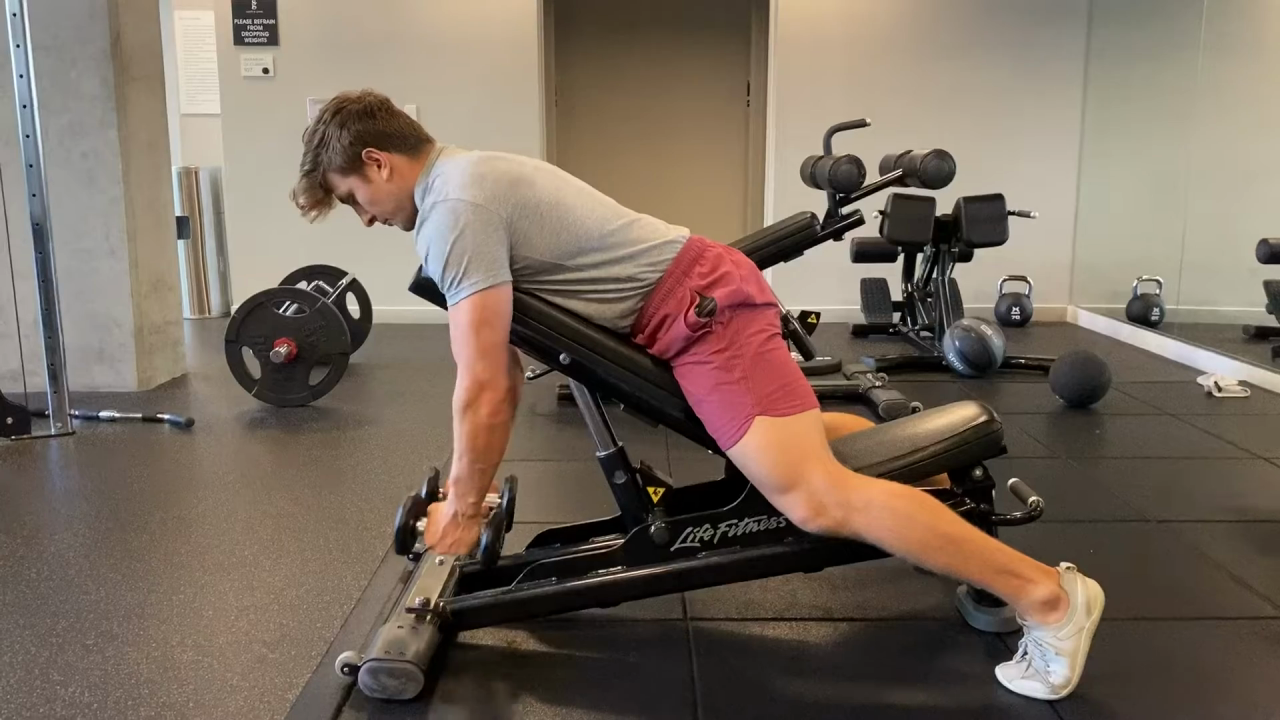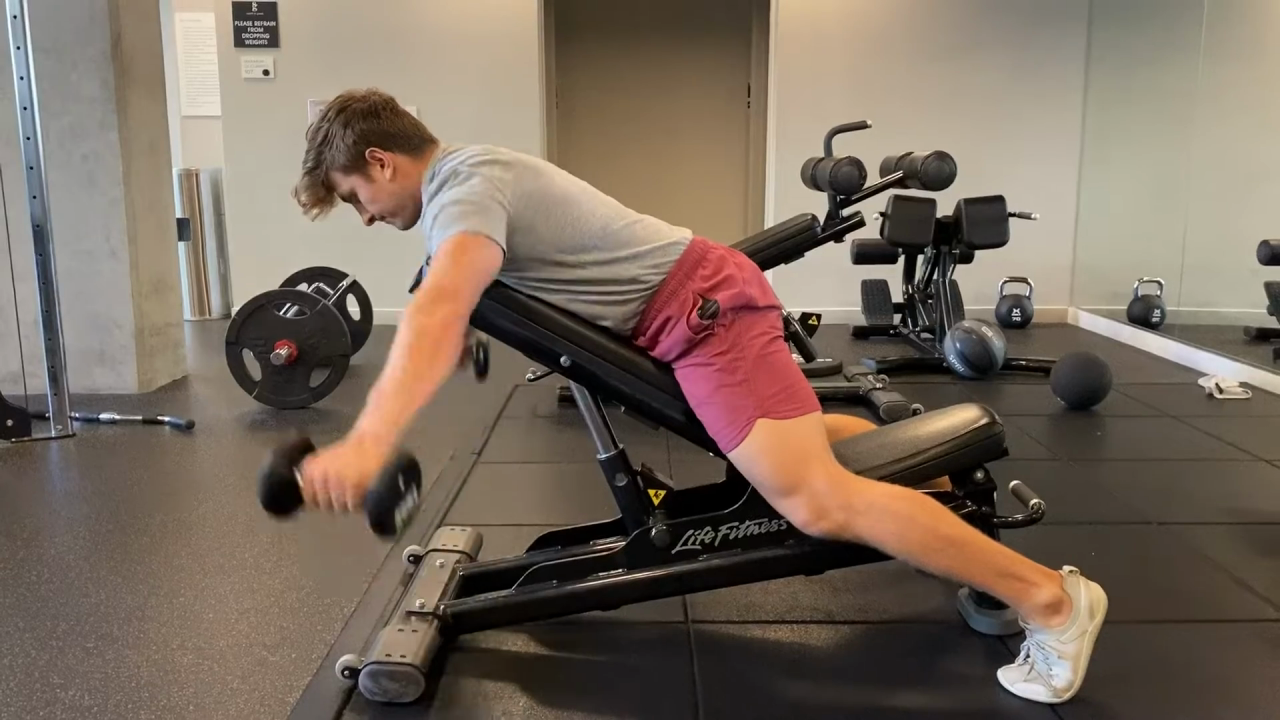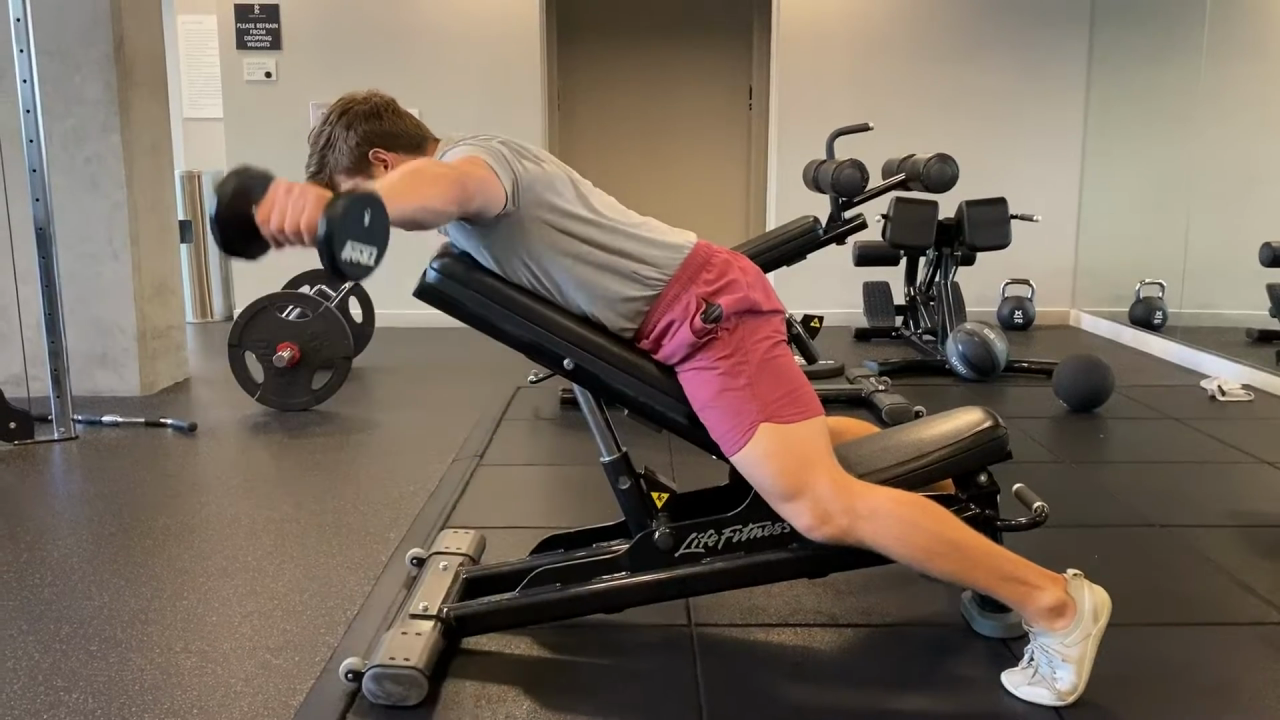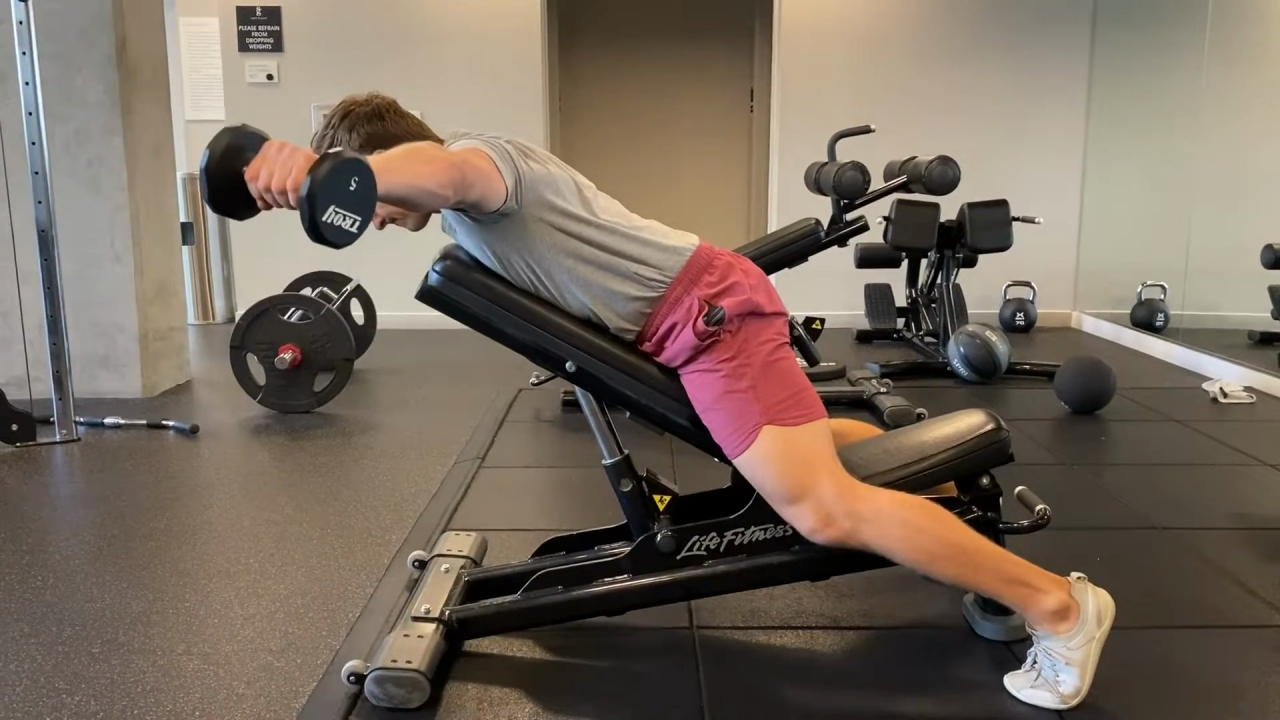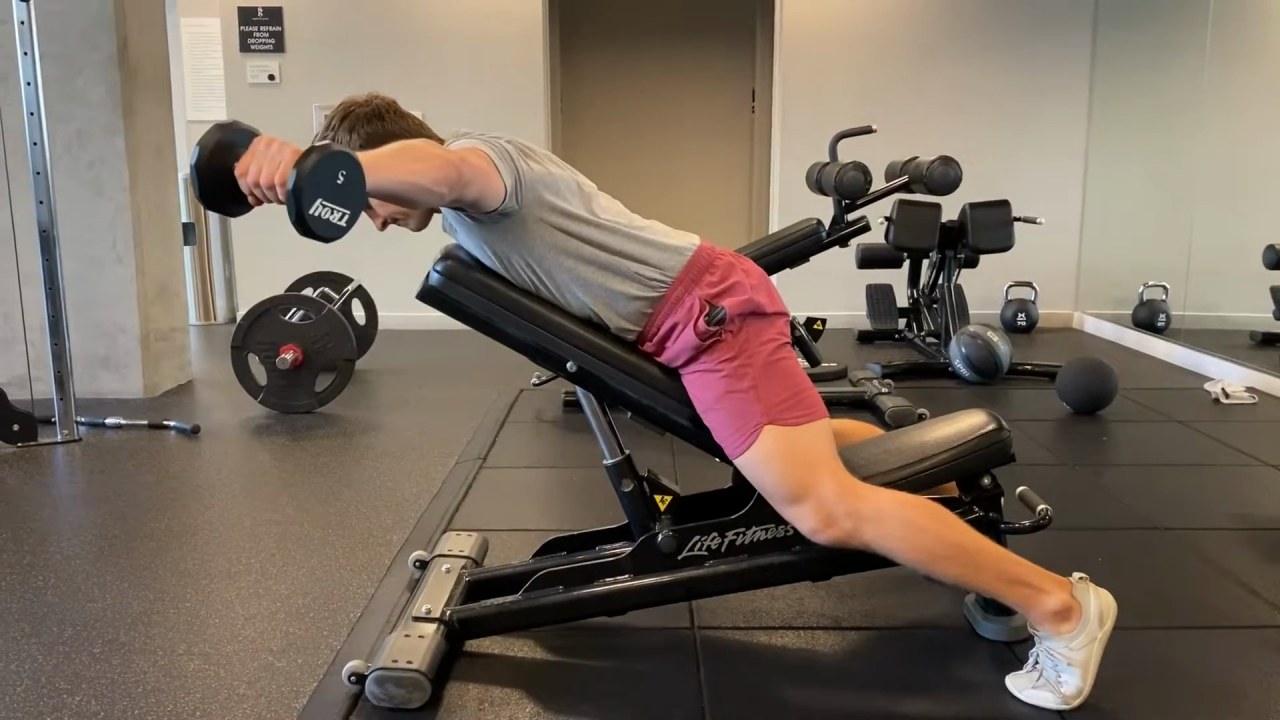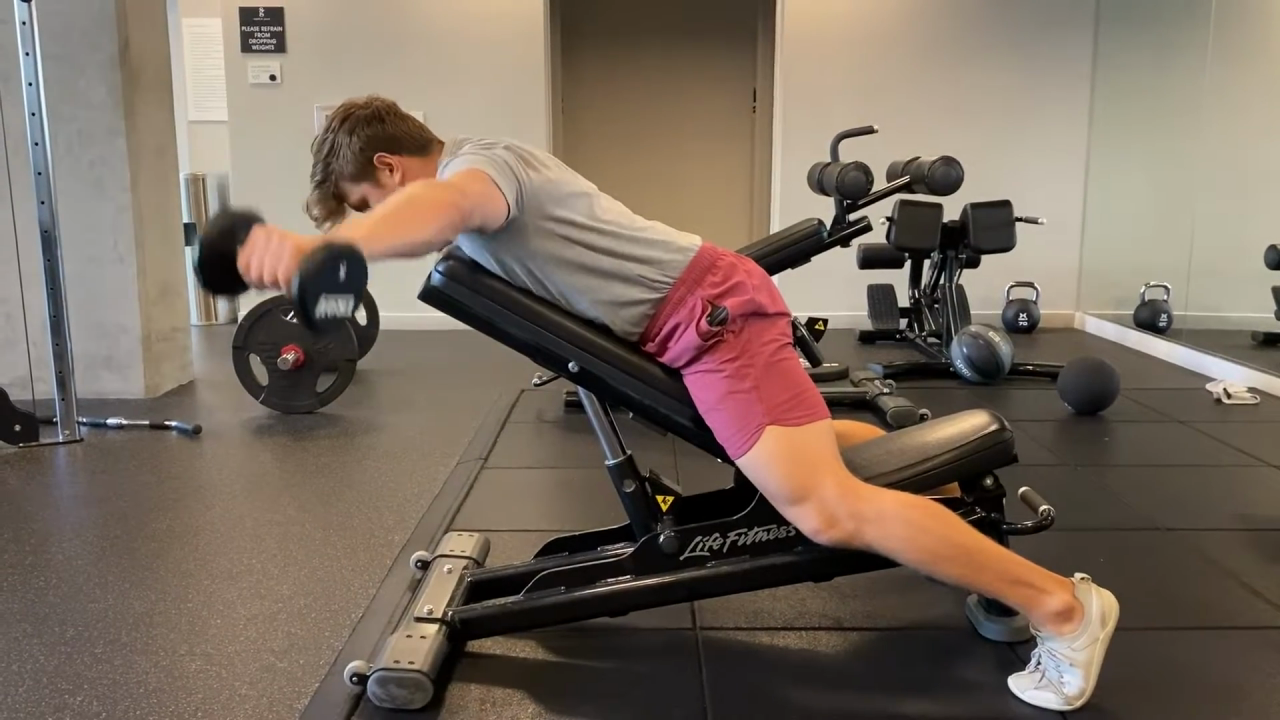
dt=0.4s
person 1, frame 1
left shoulder: (454, 211)
right shoulder: (471, 175)
left elbow: (482, 386)
right elbow: (503, 354)
left wrist: (461, 508)
right wrist: (480, 470)
left hip: (701, 307)
right hip: (699, 293)
left knee: (816, 500)
right knee: (796, 435)
left ankle: (1048, 595)
person 1, frame 2
left shoulder: (460, 184)
right shoulder: (470, 177)
left elbow: (438, 313)
right elbow: (457, 302)
left wrist: (366, 446)
left hip: (702, 309)
right hip: (695, 297)
left knee: (817, 504)
right knee: (797, 437)
left ankle: (1050, 598)
person 1, frame 3
left shoulder: (469, 158)
right shoulder: (470, 174)
left elbow: (437, 183)
left wrist: (331, 204)
left hip: (703, 309)
right hip: (695, 304)
left knee: (820, 508)
right knee: (802, 437)
left ankle: (1054, 602)
person 1, frame 4
left shoulder: (475, 153)
right shoulder: (473, 176)
left elbow: (435, 170)
left wrist: (326, 172)
left hip: (708, 311)
right hip: (696, 308)
left knee: (825, 510)
right knee: (805, 441)
left ankle: (1058, 604)
person 1, frame 5
left shoulder: (474, 156)
right shoulder: (476, 171)
left elbow: (433, 168)
left hip: (707, 313)
right hip: (696, 310)
left knee: (824, 511)
right knee: (805, 443)
left ankle: (1059, 605)
person 1, frame 6
left shoulder: (472, 167)
right shoulder: (479, 172)
left elbow: (434, 209)
left wrist: (316, 245)
left hip: (709, 312)
right hip: (700, 308)
left knee: (826, 511)
right knee: (805, 442)
left ankle: (1061, 605)
